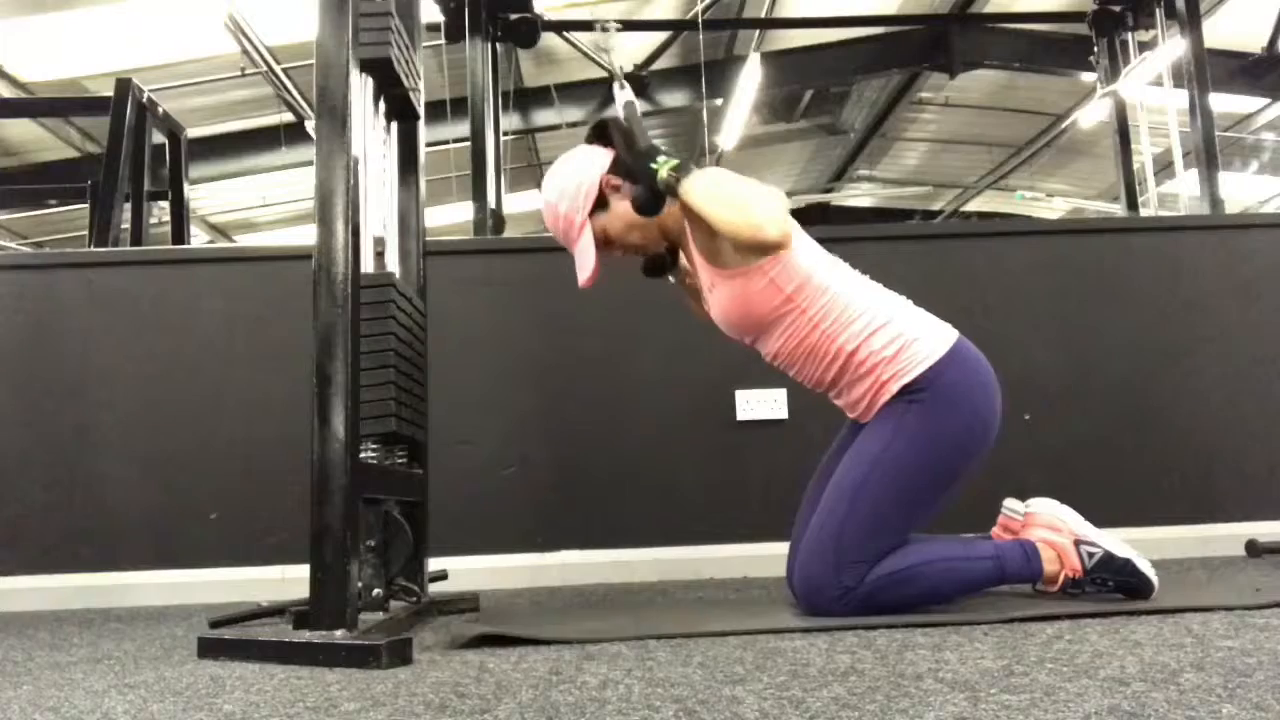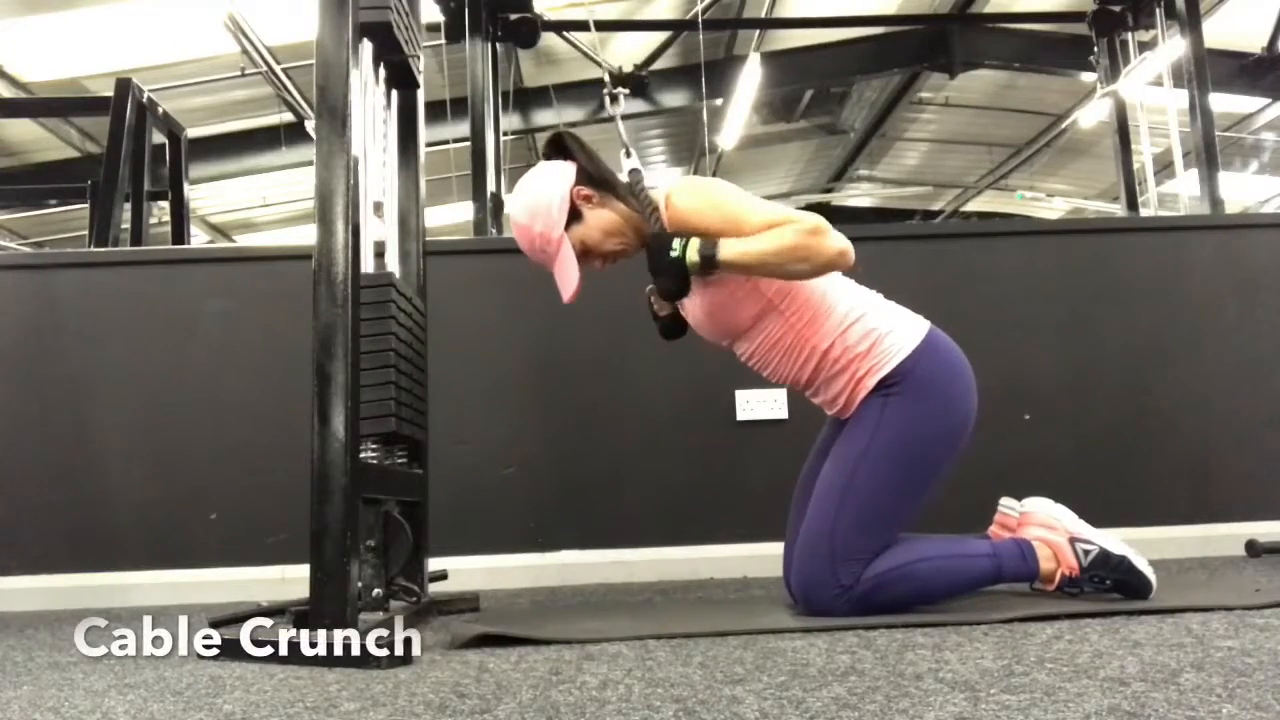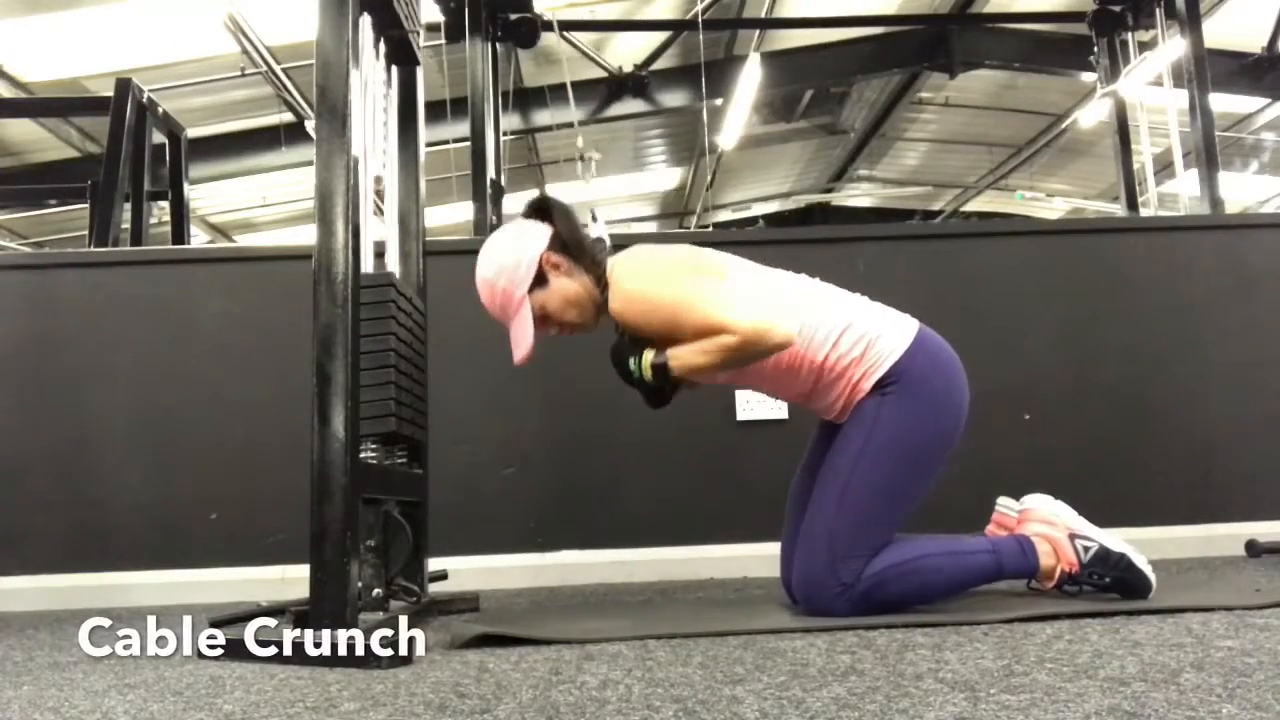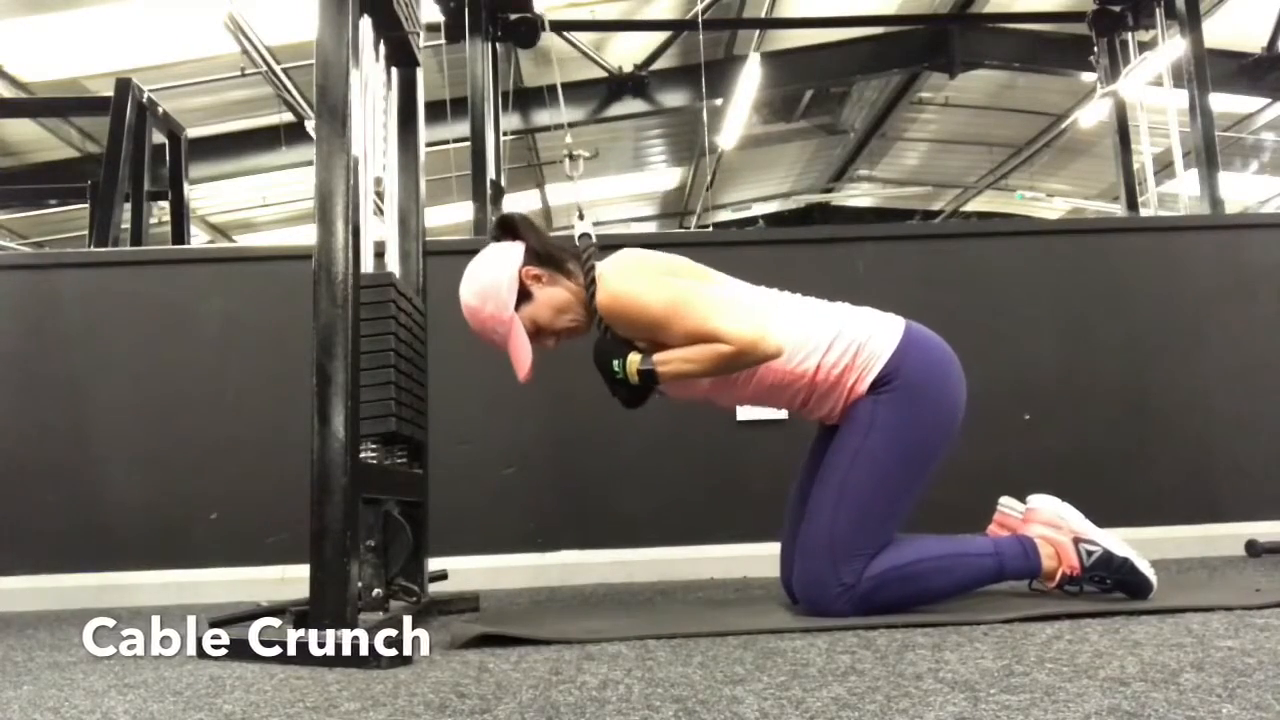
dt=1s
person 1, frame 1
left shoulder: (710, 195)
right shoulder: (693, 244)
left elbow: (770, 229)
left wrist: (680, 179)
right wrist: (680, 280)
left hip: (936, 388)
right hip: (904, 393)
left knee: (827, 587)
right knee: (813, 574)
left ankle: (1056, 557)
right ankle: (1015, 535)
person 1, frame 2
left shoulder: (686, 205)
right shoulder: (670, 246)
left elbow: (829, 246)
left wrist: (705, 254)
right wrist: (678, 311)
left hip: (912, 380)
right hip: (876, 391)
left knee: (826, 587)
right knee: (810, 574)
left ankle: (1052, 555)
right ankle: (1012, 532)
person 1, frame 3
left shoulder: (633, 291)
right shoulder: (641, 281)
left elbow: (770, 331)
left wrist: (659, 365)
right wrist: (671, 376)
left hip: (908, 379)
right hip: (874, 386)
left knee: (827, 587)
right knee: (805, 578)
left ankle: (1051, 550)
right ankle: (1014, 528)
person 1, frame 4
left shoulder: (622, 288)
right shoulder: (620, 303)
left elbow: (758, 342)
left wrist: (644, 369)
right wrist: (645, 377)
left hip: (904, 376)
right hip: (871, 387)
left knee: (829, 588)
right knee: (806, 579)
left ankle: (1054, 552)
right ankle: (1011, 531)
